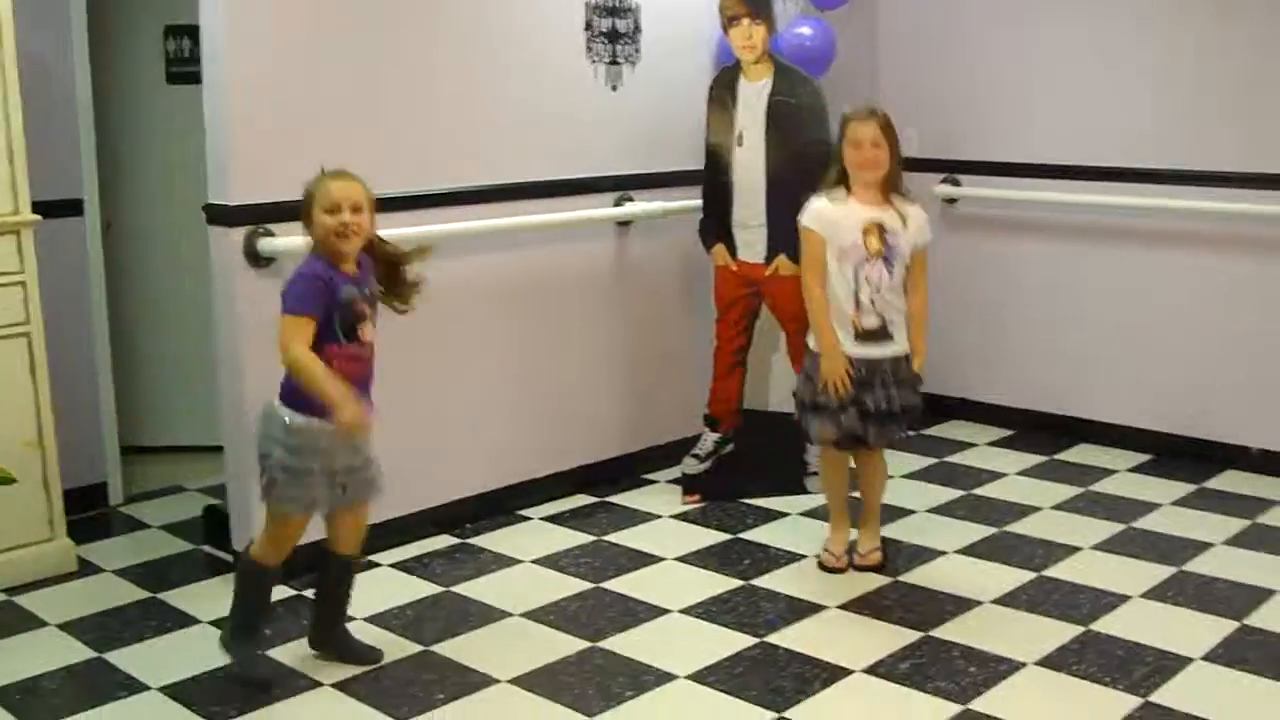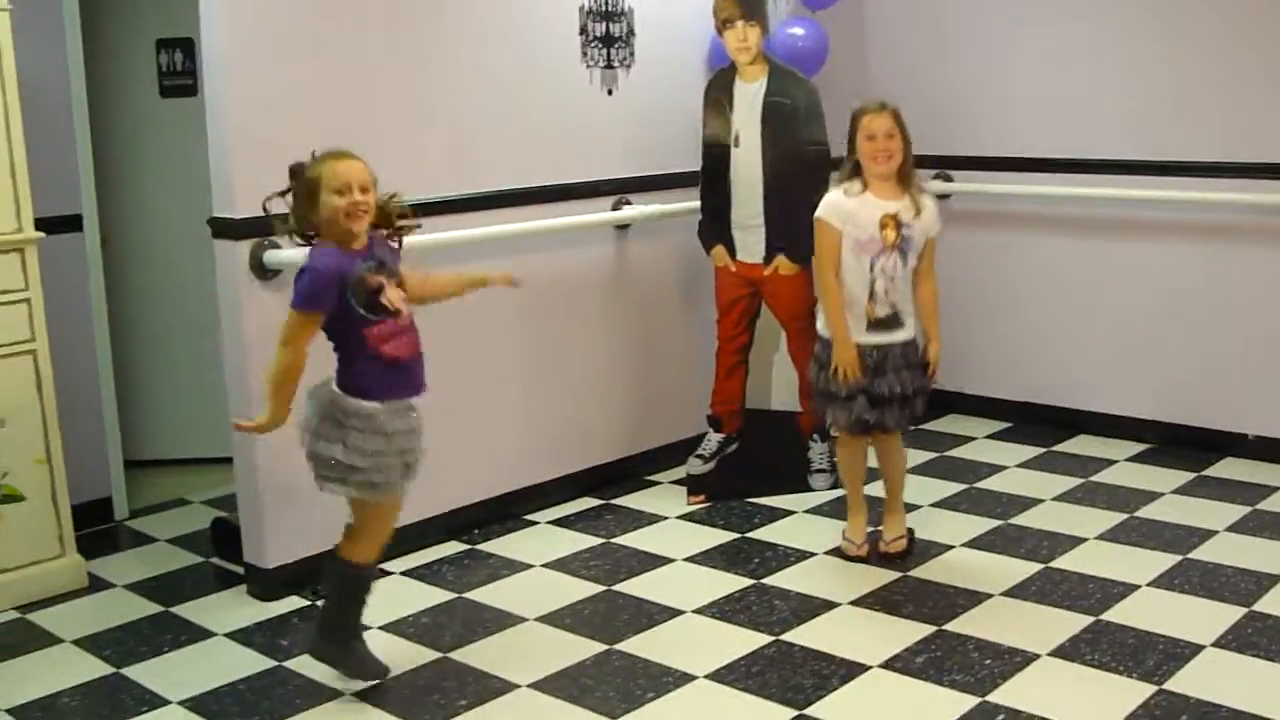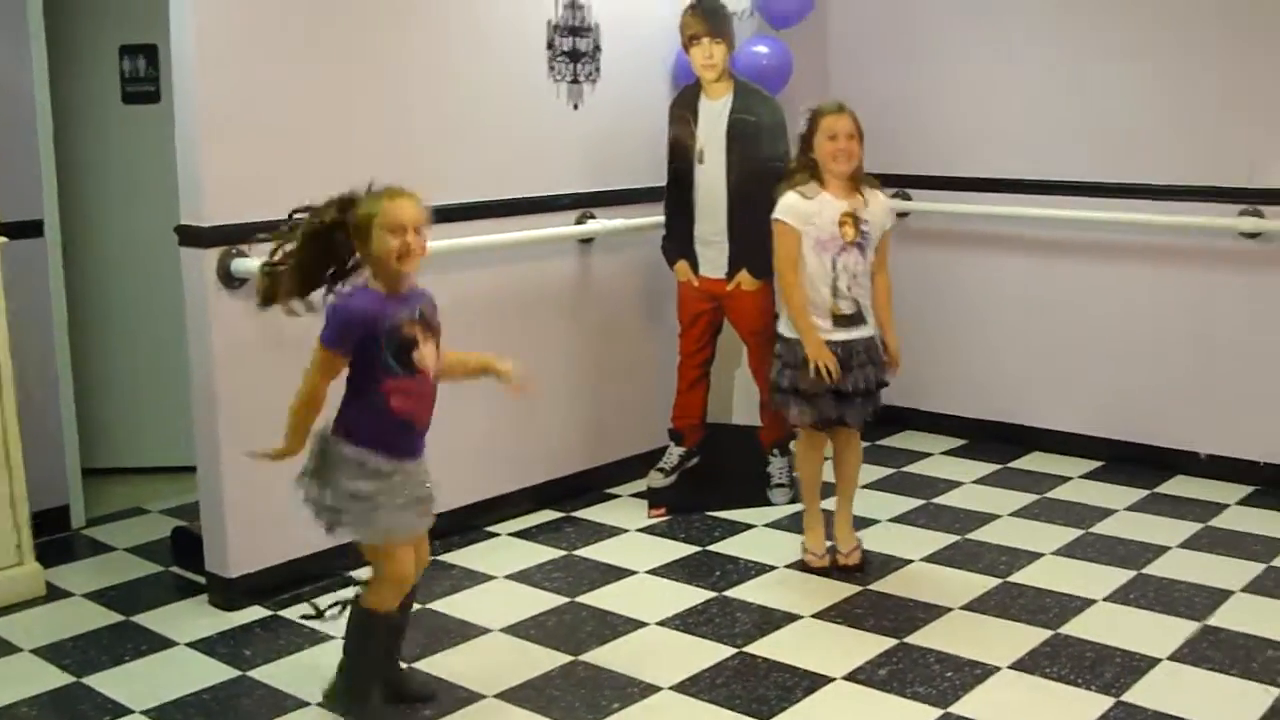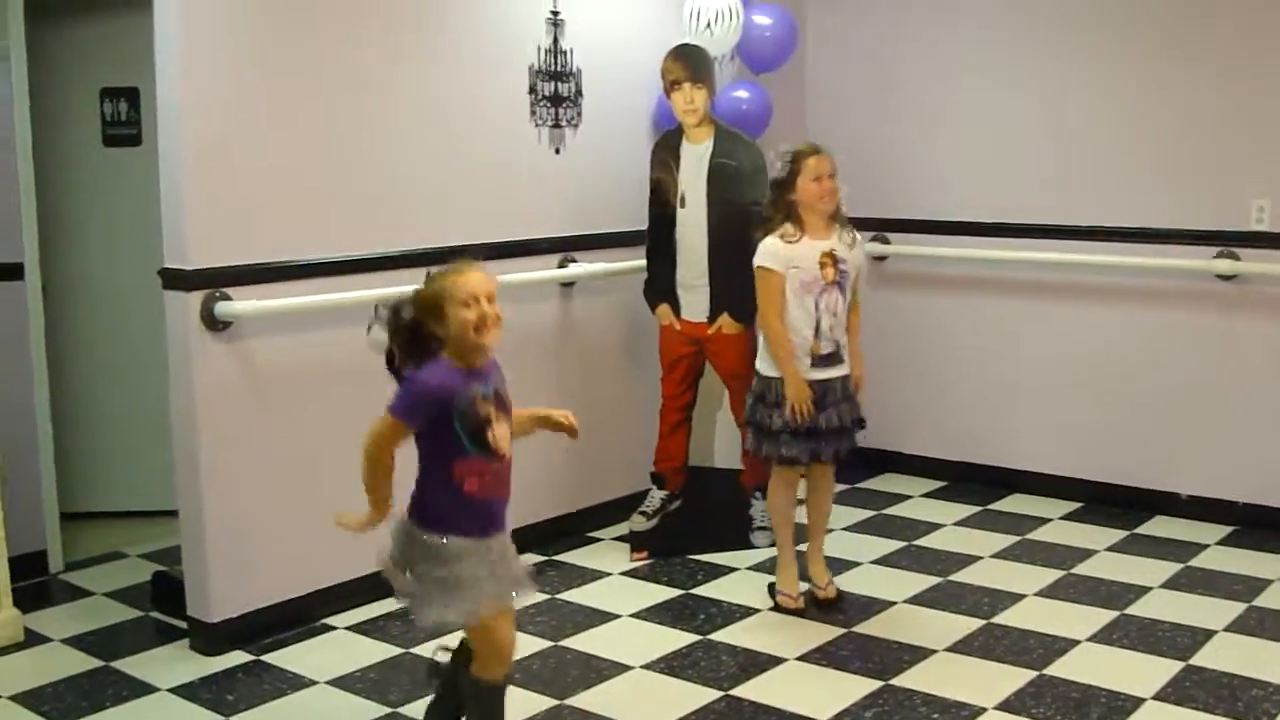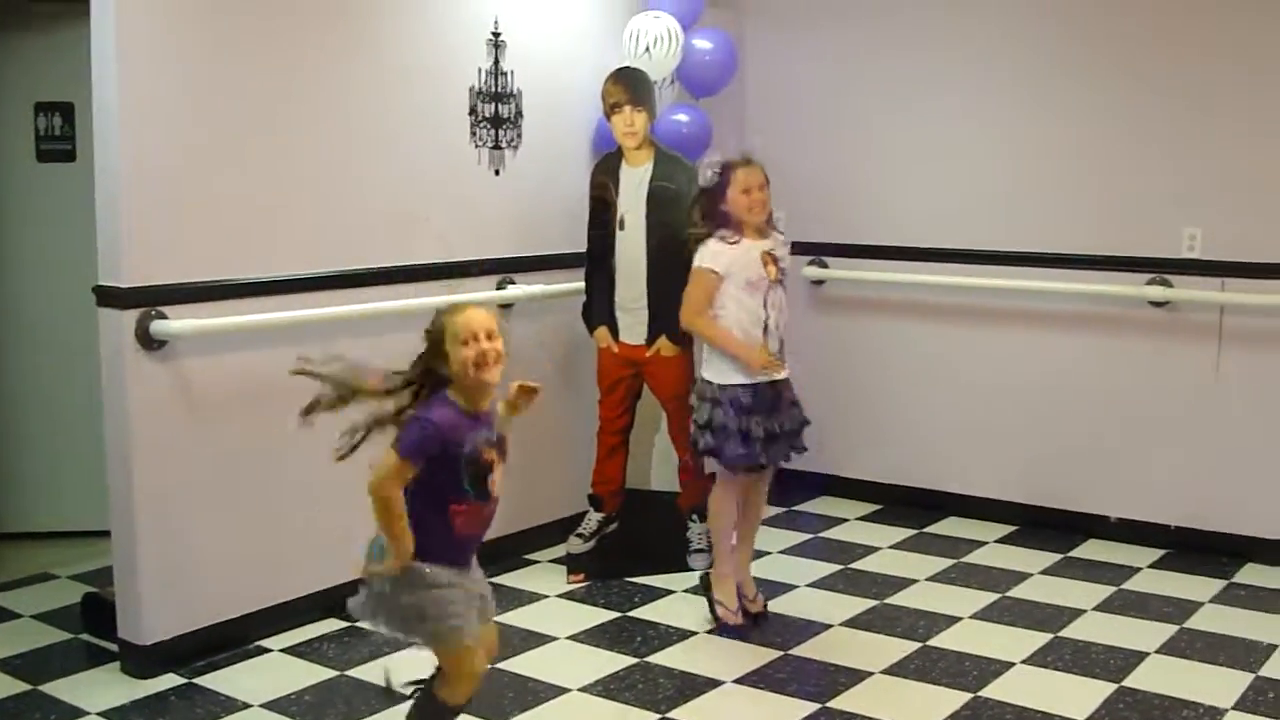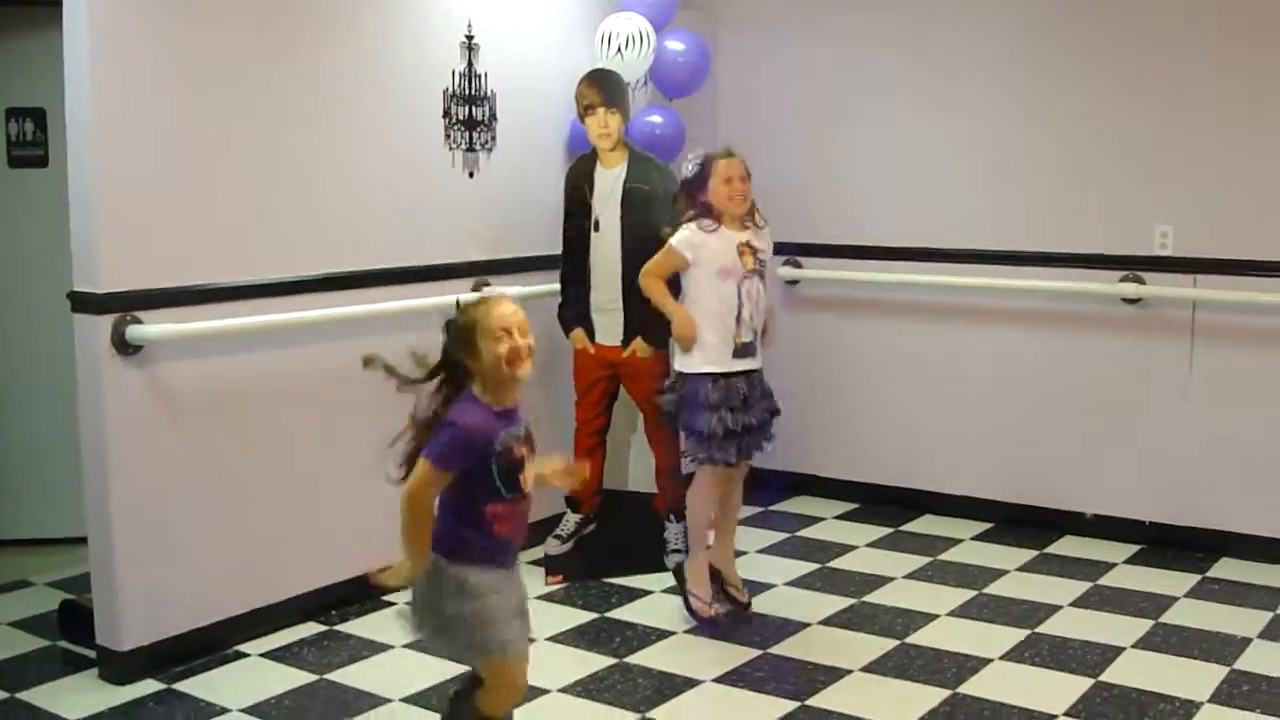
dt=0.5s
person 1, frame 1
left shoulder: (801, 90)
right shoulder: (722, 88)
left elbow: (819, 175)
right elbow: (713, 168)
left wrist: (798, 249)
right wrist: (712, 237)
left hip: (784, 253)
right hip: (733, 250)
left knee: (805, 351)
right knee: (729, 346)
left ankle: (816, 440)
right ankle: (719, 431)
person 1, frame 2
left shoulder: (797, 91)
right shoulder: (718, 89)
left elbow: (816, 175)
right elbow: (710, 168)
left wrist: (797, 248)
right wrist: (711, 238)
left hip: (782, 252)
right hip: (731, 251)
left knee: (805, 348)
right knee: (730, 345)
left ankle: (816, 438)
right ankle: (723, 429)
person 1, frame 3
left shoulder: (761, 107)
right shoulder: (683, 106)
left elbow: (778, 190)
right elbow: (675, 184)
left wrist: (759, 264)
right wrist: (675, 252)
left hip: (745, 267)
right hip: (694, 266)
left knee: (766, 363)
right knee: (692, 359)
left ankle: (777, 451)
right ankle: (684, 444)
person 1, frame 4
left shoulder: (741, 153)
right shoulder: (664, 151)
left elbow: (758, 236)
right elbow: (657, 230)
left wrist: (740, 309)
right wrist: (657, 297)
left hip: (727, 311)
right hip: (677, 311)
left knee: (747, 406)
right knee: (674, 403)
left ankle: (758, 494)
right ankle: (666, 487)
person 1, frame 5
left shoulder: (680, 176)
right shoulder: (603, 174)
left elbow: (697, 257)
right elbow: (595, 252)
left wrist: (677, 329)
right wrist: (595, 319)
left hip: (665, 333)
right hip: (614, 331)
left knee: (684, 430)
right knee: (611, 425)
left ankle: (695, 517)
right ankle: (603, 509)
person 1, frame 6
left shoulder: (655, 177)
right shoulder: (578, 175)
right elbow: (571, 253)
left wrist: (654, 331)
right wrist: (571, 320)
left hip: (641, 335)
right hip: (590, 334)
left knee: (660, 429)
right knee: (588, 427)
left ankle: (673, 518)
right ankle: (581, 511)
person 2, frame 1
left shoulder: (367, 273)
right shoulder: (310, 281)
right elbow: (293, 351)
right wrist: (338, 400)
left hip: (346, 426)
right hip: (306, 427)
left knee: (350, 535)
right knee: (280, 538)
left ankle: (329, 628)
right ankle: (243, 634)
person 2, frame 2
left shoulder: (378, 249)
right shoulder: (325, 268)
left elbow: (413, 290)
right elbow: (292, 347)
left wrist: (477, 280)
right wrist: (276, 412)
left hip: (393, 407)
right hip: (365, 411)
left knee: (373, 521)
right knee: (375, 527)
left ankle: (338, 620)
right ankle: (337, 637)
person 2, frame 3
left shoulder: (416, 299)
right shoulder: (359, 308)
right elbow: (318, 376)
left wrist: (490, 364)
right wrist: (294, 439)
left hip: (405, 456)
right hip: (367, 463)
left knee: (408, 571)
right knee: (397, 572)
left ankle: (378, 666)
person 2, frame 4
left shoulder: (488, 369)
right shoulder: (434, 383)
right elbow: (378, 444)
left wrist: (540, 417)
right wrist: (379, 509)
left hip: (485, 534)
right hip: (445, 539)
left knee: (491, 637)
right knee: (497, 646)
person 2, frame 5
left shoulder: (482, 409)
right shoulder: (438, 420)
right elbow: (384, 482)
left wrist: (509, 409)
right wrist: (401, 551)
left hip: (455, 560)
right hip: (422, 567)
left knee: (485, 650)
right knee: (468, 670)
person 2, frame 6
left shoulder: (509, 411)
right shoulder: (468, 424)
right elbow: (418, 494)
left wrist: (546, 474)
right wrist: (416, 563)
left hip: (494, 567)
right hip: (464, 575)
left knee: (504, 677)
person 3, frame 1
left shoulder: (910, 217)
right shoulder: (821, 212)
left elbow: (916, 291)
right elbow: (812, 284)
left wrist: (918, 351)
right wrist: (829, 350)
left hip: (887, 353)
right hip: (836, 353)
left knee: (872, 449)
right knee: (833, 446)
left ankle: (869, 533)
right ankle: (839, 531)
person 3, frame 2
left shoulder: (922, 209)
right shoulder: (838, 203)
left elbow: (924, 280)
right elbow: (827, 277)
left wrist: (932, 338)
right wrist: (842, 341)
left hip: (898, 343)
right hip: (847, 341)
left knee: (889, 433)
right knee: (851, 432)
left ankle: (895, 517)
right ankle: (856, 518)
person 3, frame 3
left shoulder: (876, 204)
right shoulder: (795, 204)
left elbow: (879, 274)
right elbow: (787, 277)
left wrist: (888, 333)
right wrist: (812, 339)
left hip: (858, 338)
right hip: (807, 339)
left knee: (849, 430)
right knee: (812, 429)
left ankle: (844, 521)
right ankle: (814, 523)
person 3, frame 4
left shoulder: (850, 243)
right shoulder: (776, 247)
left elbow: (851, 307)
right elbow: (770, 319)
left wrist: (855, 362)
right wrist: (791, 377)
left hip: (832, 376)
right hip: (784, 378)
left knee: (823, 466)
right knee: (786, 468)
left ankle: (816, 557)
right ankle: (786, 569)
person 3, frame 5
left shoulder: (775, 243)
right shoulder: (717, 252)
right elbow: (691, 315)
left wrist: (777, 350)
right wrist: (742, 351)
left hip: (772, 382)
right hip: (730, 384)
left knee: (761, 477)
right knee: (734, 477)
left ankle: (742, 571)
right ankle: (721, 574)
person 3, frame 6
left shoulder: (760, 236)
right shoulder: (695, 237)
right elbow: (648, 276)
left wrist: (765, 316)
right wrist: (678, 315)
left hip: (747, 369)
right hip: (704, 372)
left knee: (738, 467)
right knee: (712, 468)
left ankle: (724, 560)
right ankle: (696, 565)
